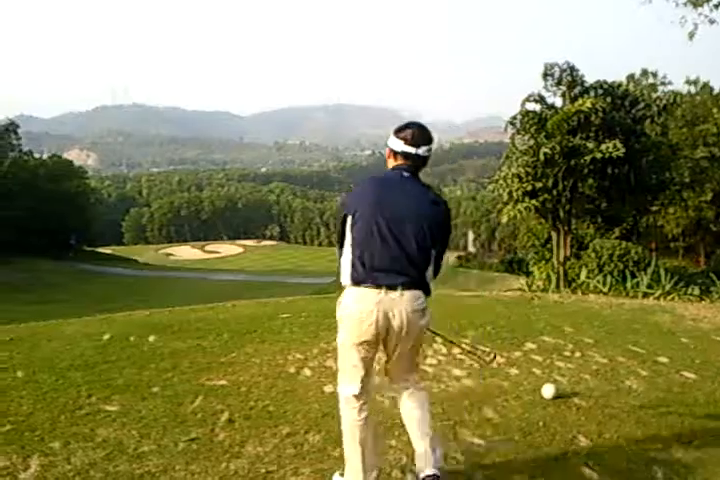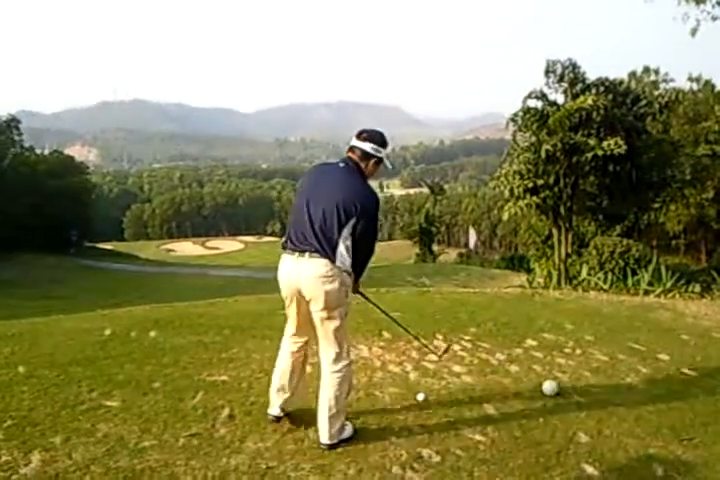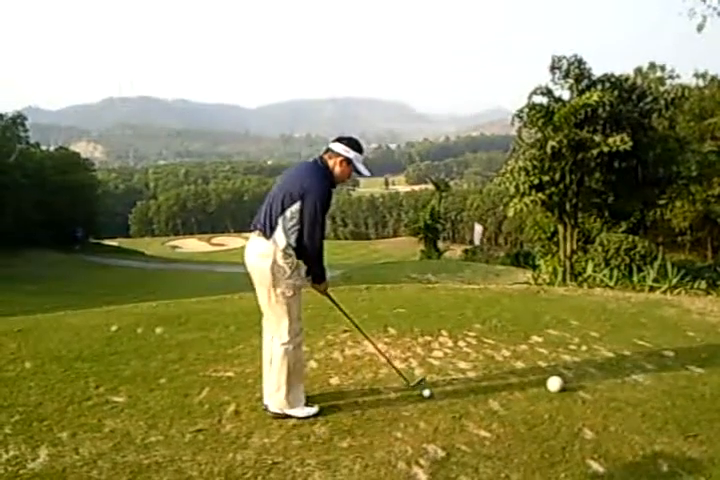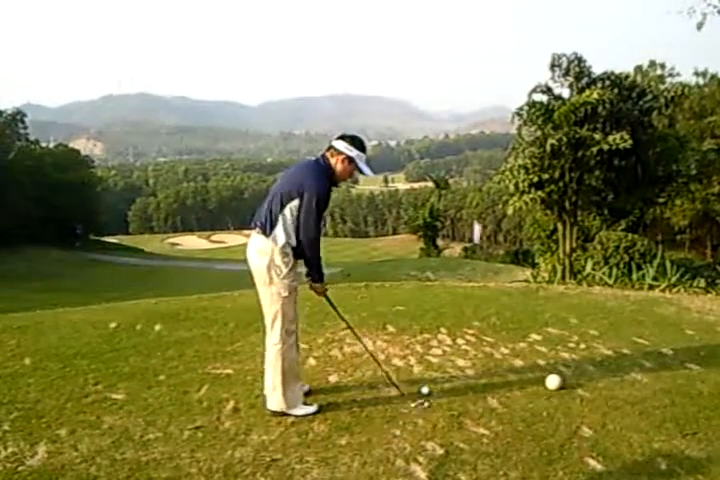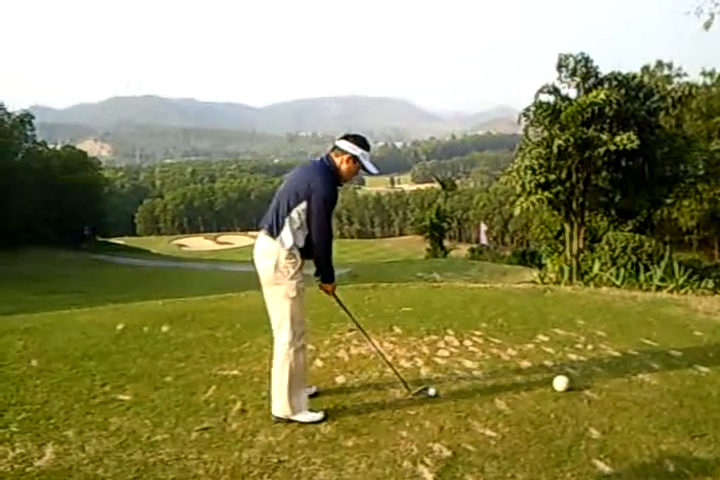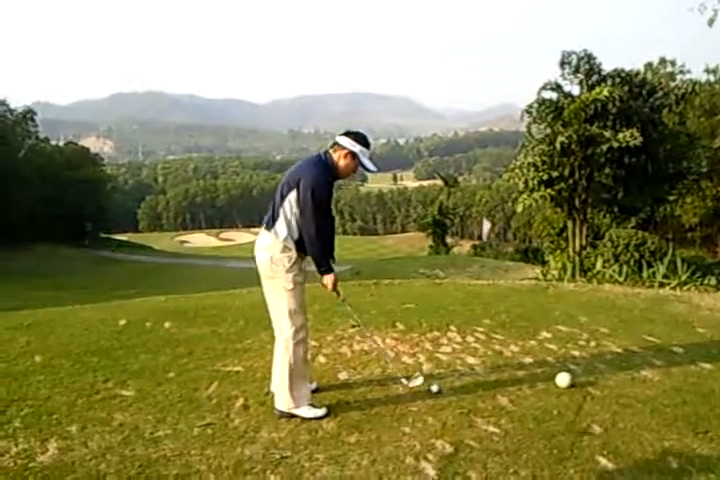
dt=0.7s
person 1, frame 1
left shoulder: (360, 191)
right shoulder: (436, 206)
right elbow: (434, 264)
left hip: (362, 301)
right hip: (410, 303)
left knee: (354, 393)
right knee: (408, 385)
person 1, frame 2
left shoulder: (314, 174)
right shoulder: (365, 196)
right elbow: (364, 246)
right wrist: (353, 278)
left hip: (290, 264)
right hip: (325, 272)
left knee: (295, 336)
right knee: (335, 355)
left ankle: (278, 403)
right ankle: (331, 430)
person 1, frame 3
left shoulder: (303, 170)
right shoulder: (318, 185)
right elbow: (312, 237)
left wrist: (309, 269)
right wrist: (319, 276)
left hip: (259, 249)
right hip: (274, 256)
left knee: (274, 328)
right knee: (287, 333)
left ankle: (274, 393)
right ankle: (284, 402)
person 1, frame 4
left shoulder: (307, 169)
right shoulder: (317, 182)
right elbow: (308, 235)
left wrist: (312, 270)
right wrist: (317, 276)
left hip: (265, 246)
right hip: (273, 253)
left knee: (284, 325)
right knee: (283, 329)
left ankle: (281, 385)
right ankle: (283, 400)
person 1, frame 5
left shoulder: (312, 170)
right shoulder: (323, 185)
right elbow: (321, 235)
left wrist: (322, 271)
right wrist: (327, 276)
left hip: (272, 248)
right hip: (280, 256)
left knee: (288, 327)
right knee: (291, 333)
left ankle: (288, 386)
right ankle: (288, 407)
person 1, frame 6
left shoulder: (318, 171)
right shoulder: (315, 175)
left elbow: (324, 222)
right elbow: (311, 227)
left wrist: (328, 263)
right wrist: (325, 270)
left hip: (286, 250)
right hip: (279, 252)
left knee: (295, 322)
right knee: (291, 327)
left ankle: (286, 382)
right ankle: (290, 400)
